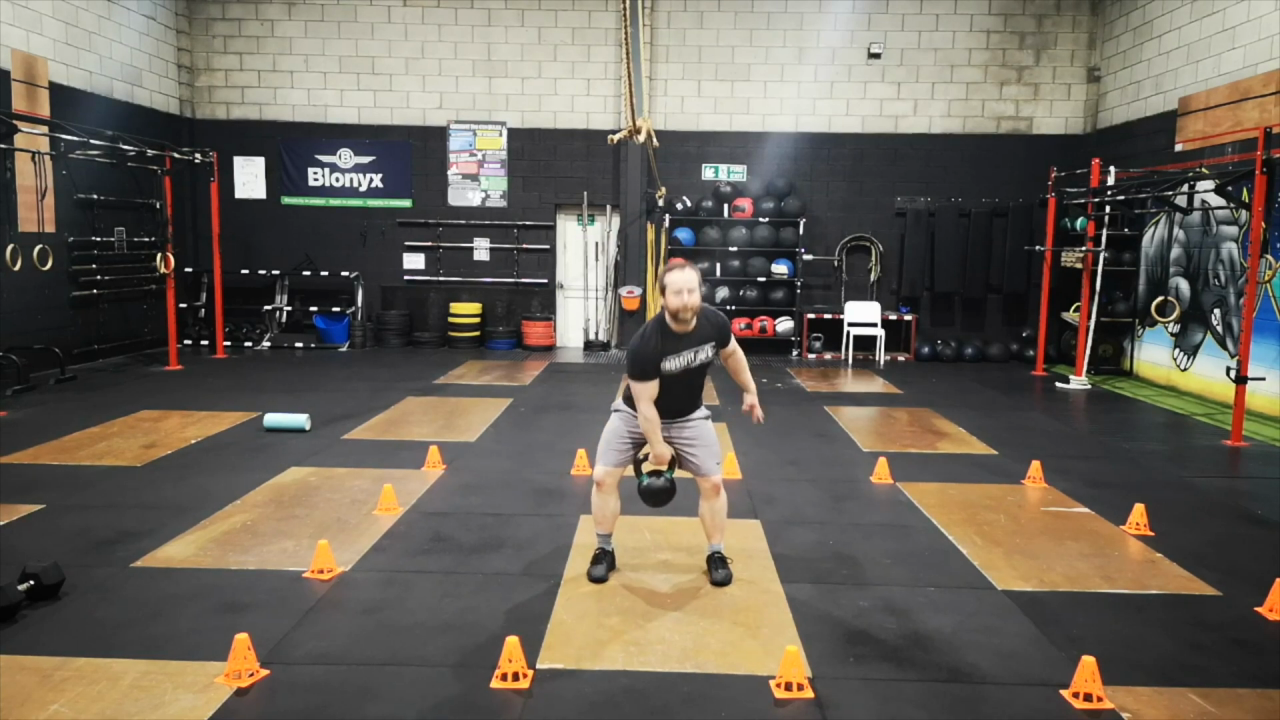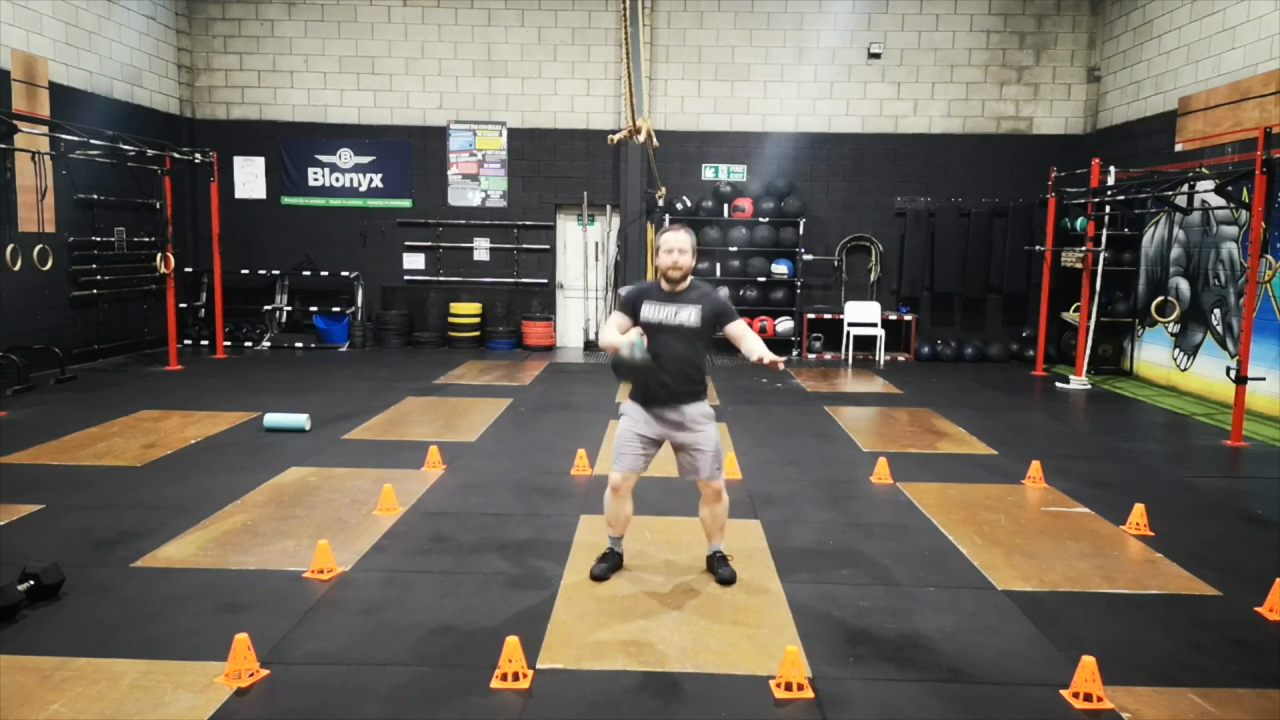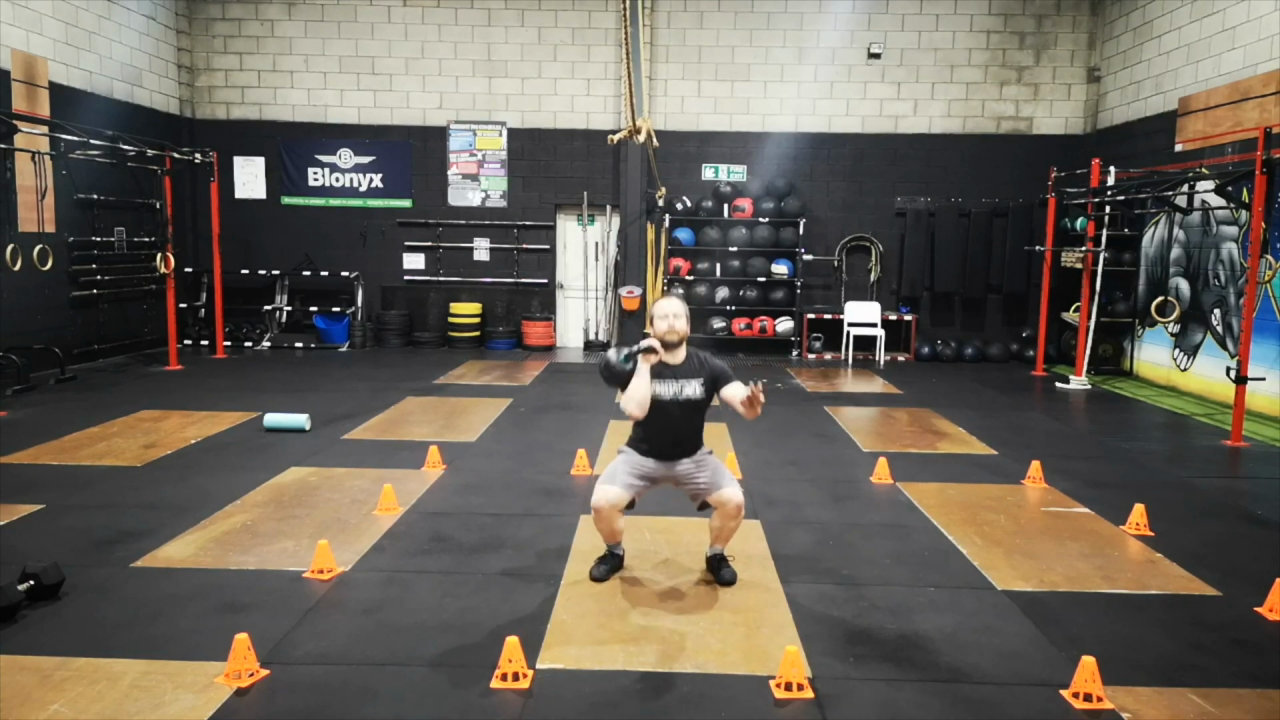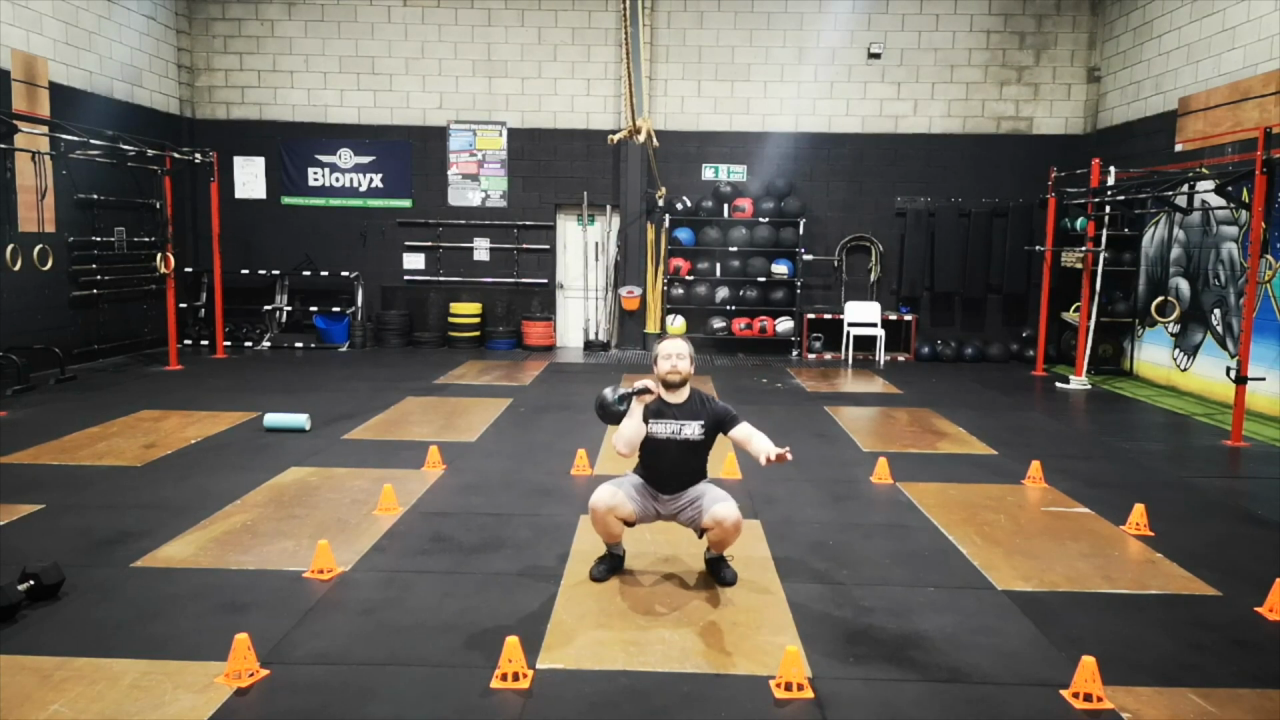
dt=0.4s
person 1, frame 1
left shoulder: (714, 321)
right shoulder: (646, 342)
left elbow: (732, 353)
right elbow: (645, 403)
left wrist: (751, 392)
right wrist: (658, 446)
left hip: (689, 415)
right hip: (637, 416)
left knee: (713, 483)
right knee: (604, 479)
left ankle: (716, 555)
right ankle: (604, 552)
person 1, frame 2
left shoulder: (711, 299)
right shoulder: (638, 296)
left elbow: (743, 334)
right elbow: (606, 336)
left wrist: (761, 353)
right wrist: (622, 338)
left hip: (692, 410)
right hip: (642, 409)
left knee: (713, 487)
right knee: (619, 483)
left ankle: (716, 554)
right ankle: (614, 551)
person 1, frame 3
left shoulder: (708, 367)
right shoulder: (641, 366)
left elbow: (744, 402)
right elbow: (635, 410)
left wrist: (750, 401)
right wrist: (645, 364)
left hip: (691, 459)
right hip: (642, 457)
left knee: (733, 501)
right knee: (602, 503)
left ankle: (716, 555)
right ankle: (614, 554)
person 1, frame 4
left shoulder: (710, 408)
right shoulder: (644, 406)
left elbow: (748, 435)
right elbow: (624, 449)
left wrist: (767, 450)
right wrist: (638, 406)
left hip: (692, 490)
right hip: (645, 486)
left knee: (730, 520)
right knee: (600, 504)
left ankle: (715, 557)
right ankle: (615, 554)
